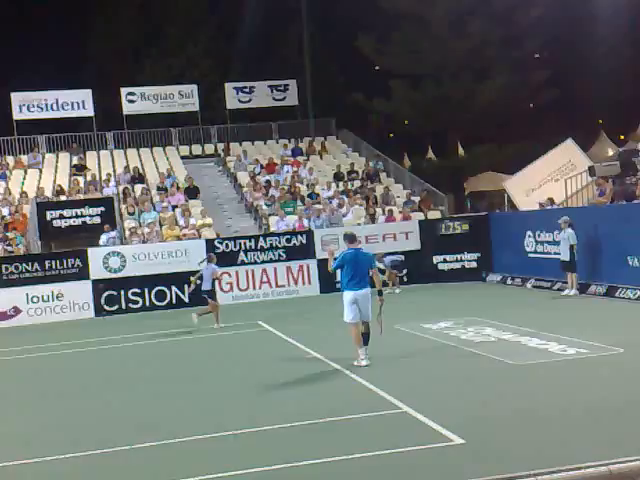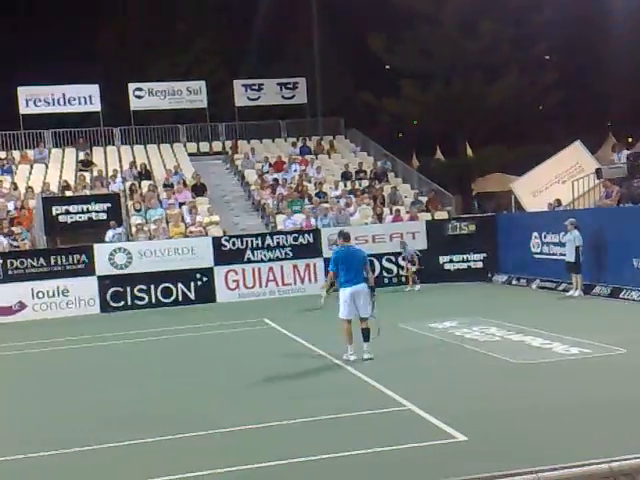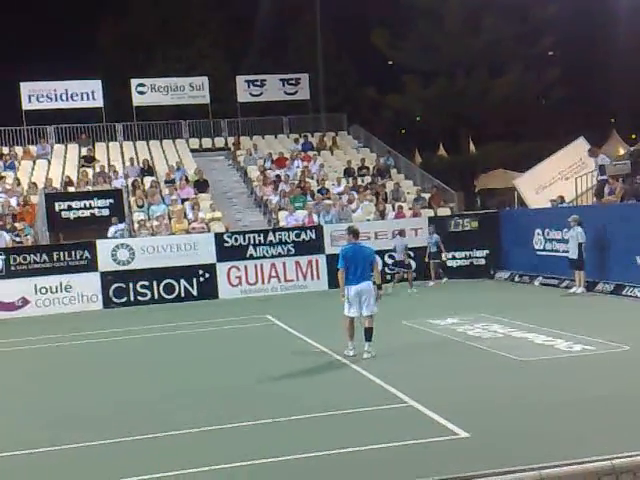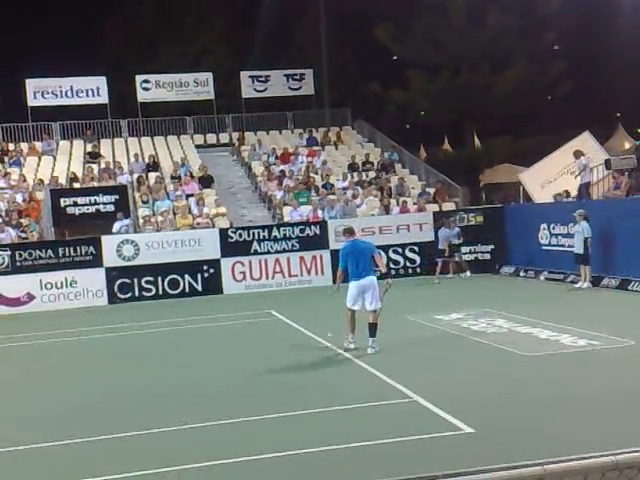
dt=0.7s
person 1, frame 1
left shoulder: (345, 255)
right shoulder: (368, 255)
left elbow: (331, 269)
right elbow: (375, 274)
left wrist: (330, 256)
right wrist: (380, 292)
left hip: (350, 293)
right hip: (364, 291)
left knee: (354, 325)
right knee: (365, 322)
left ankle: (362, 357)
right ankle: (364, 353)
person 1, frame 2
left shoulder: (336, 254)
right shoulder: (361, 252)
left elbow: (331, 275)
right elbow: (369, 272)
left wrist: (328, 285)
right wrist: (372, 288)
left hip: (346, 289)
right hip: (361, 287)
left knee: (346, 321)
right knee: (364, 319)
left ankle: (351, 352)
right ankle: (366, 350)
person 1, frame 3
left shoulder: (344, 251)
right shoulder: (369, 250)
left elbow: (341, 272)
right elbow: (376, 270)
left wrist: (342, 290)
right wrist: (379, 287)
left hip: (352, 287)
right hip: (367, 285)
left knee: (349, 318)
right knee: (368, 317)
left ankle: (351, 348)
right ankle: (367, 349)
person 1, frame 4
left shoulder: (345, 249)
right shoulder: (369, 245)
left elbow: (341, 270)
right elbow: (379, 260)
left wrist: (337, 285)
right wrist: (385, 275)
left hip: (355, 282)
right hip: (370, 280)
left knee: (351, 311)
right knee: (373, 311)
left ankle: (351, 341)
right ankle: (372, 344)
